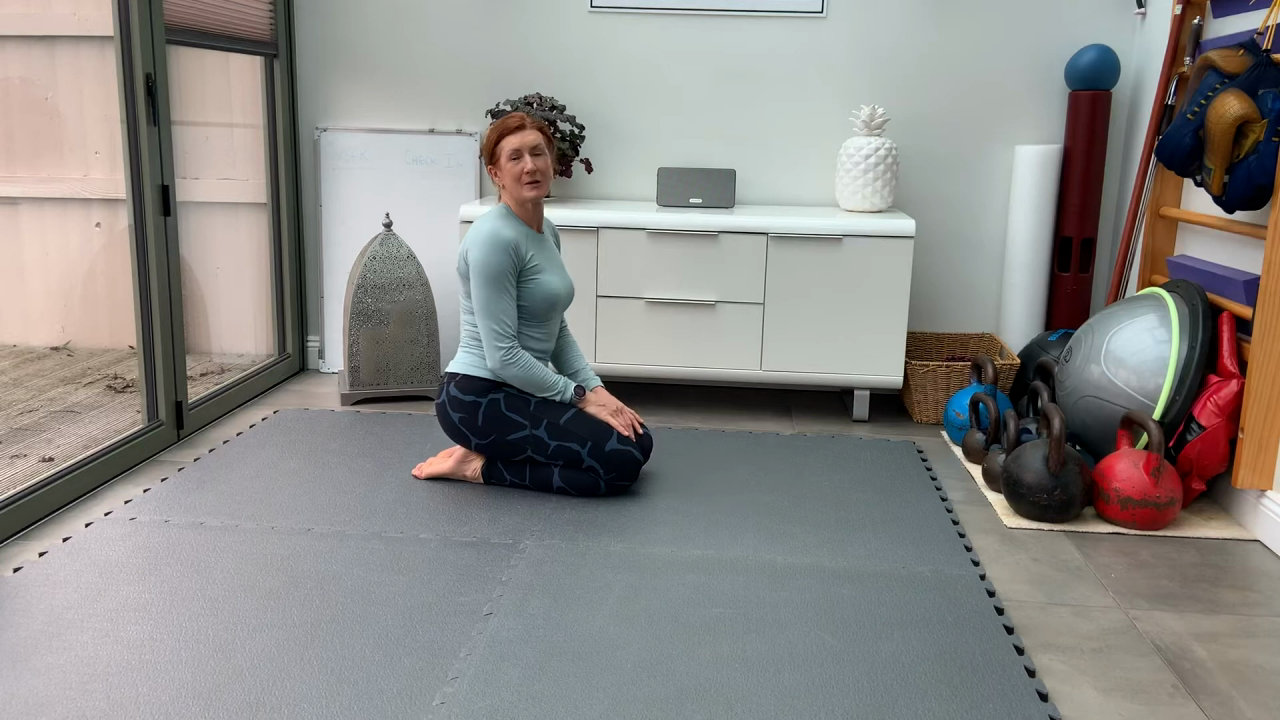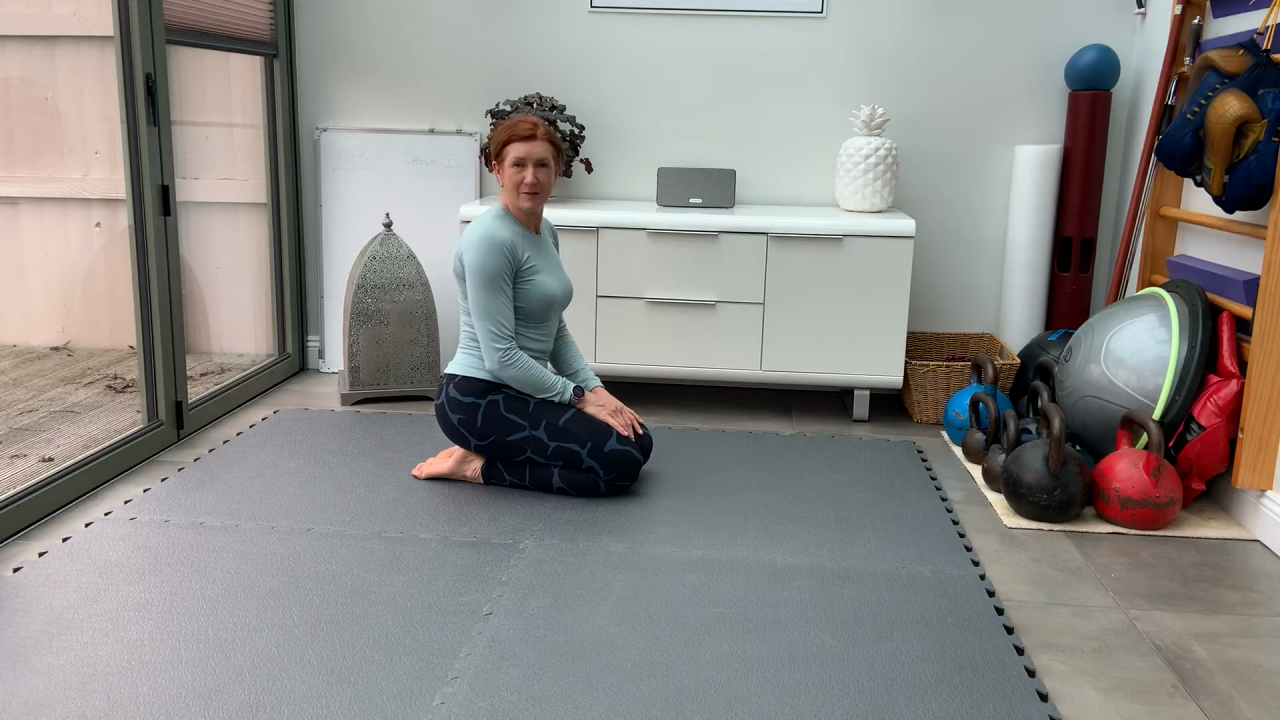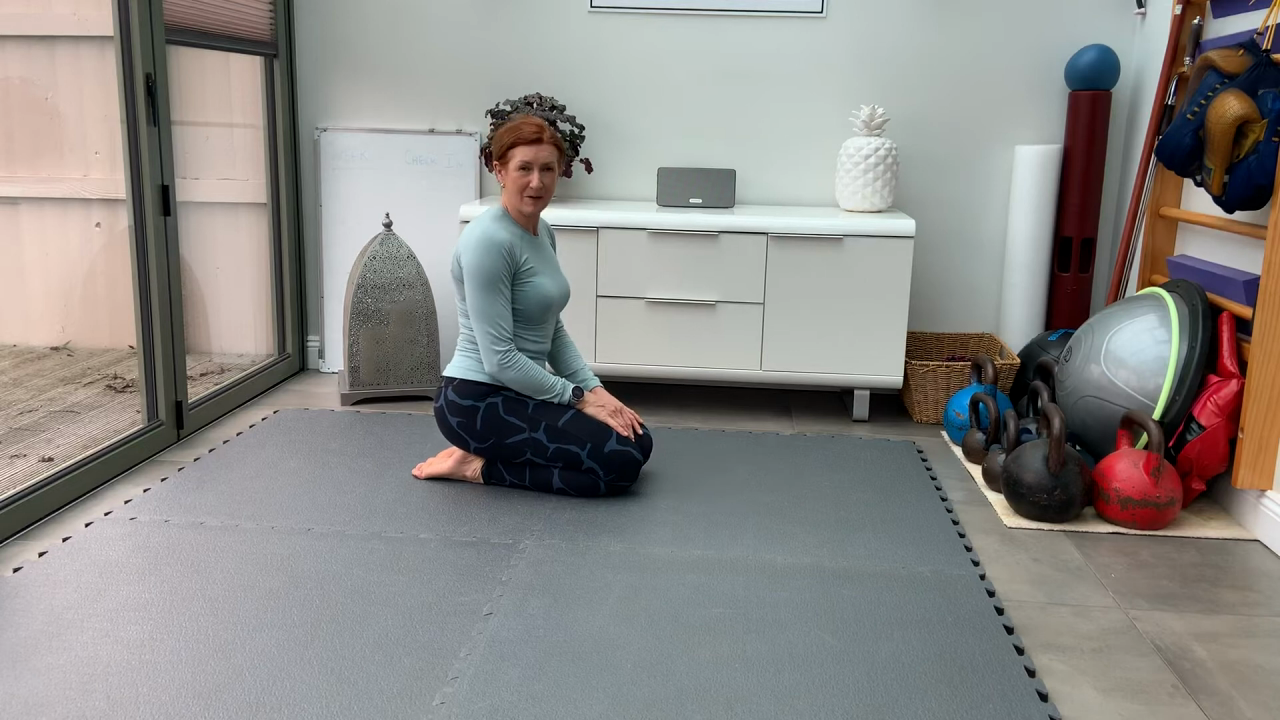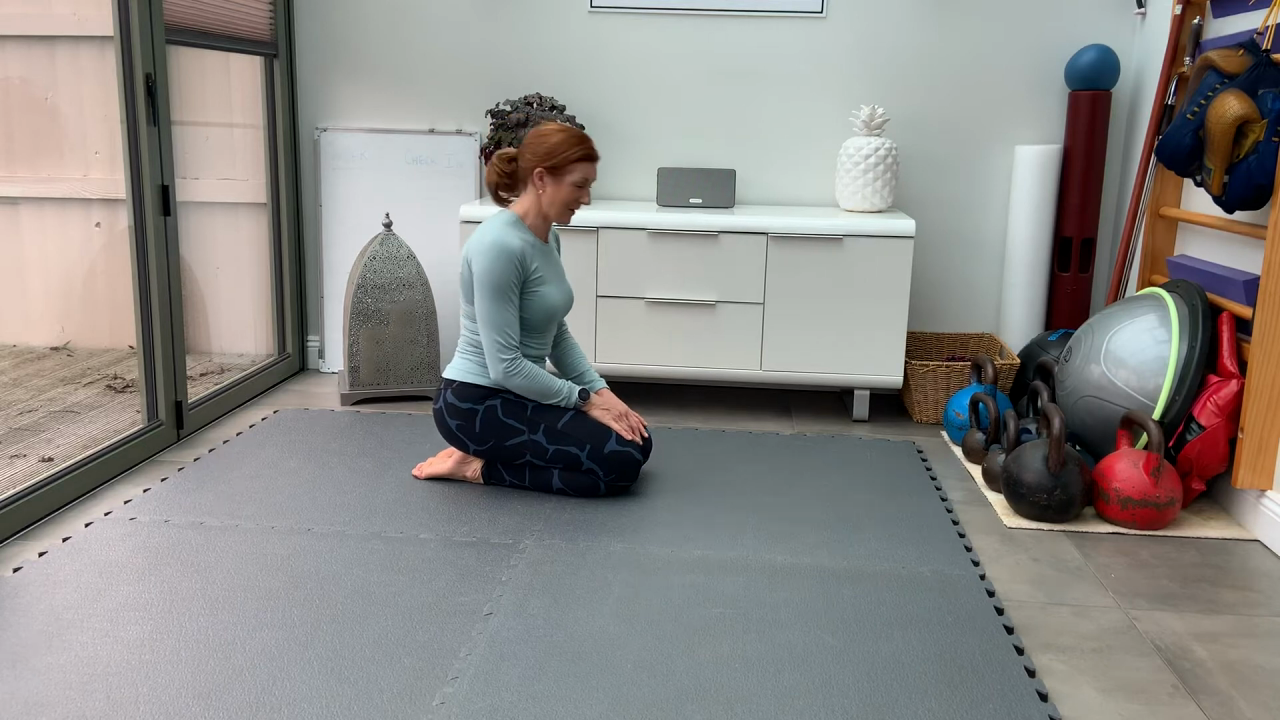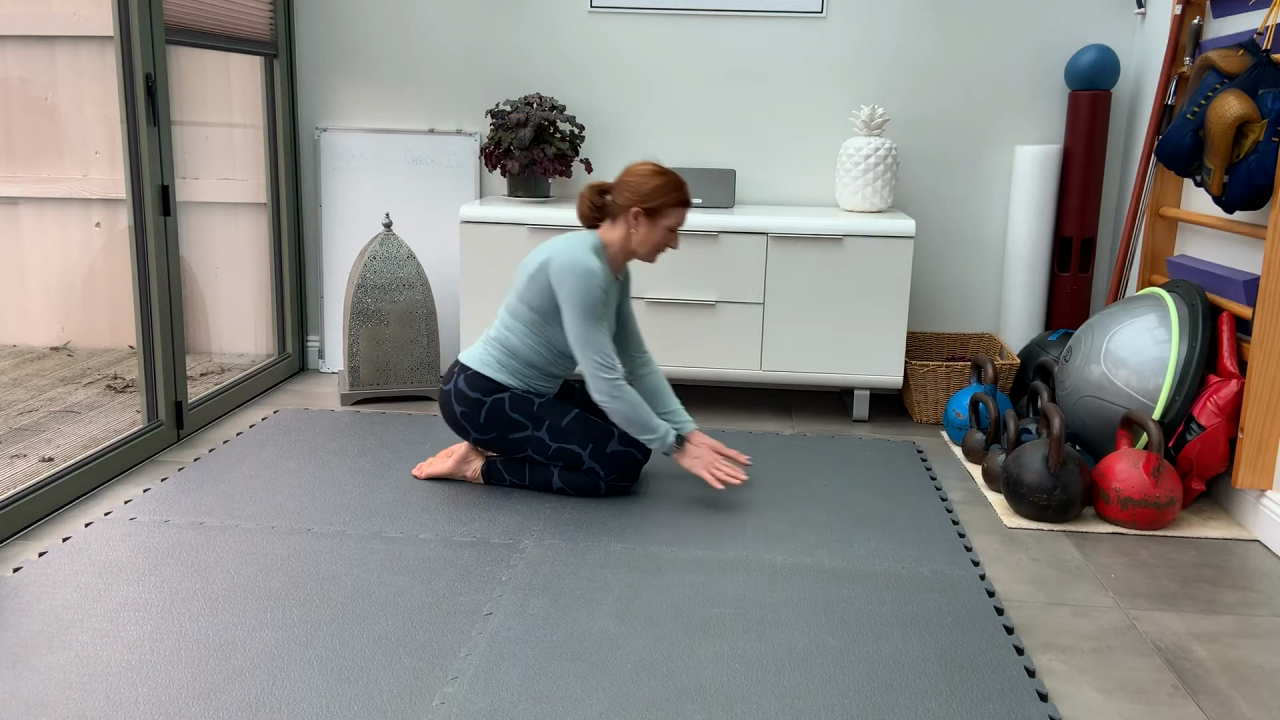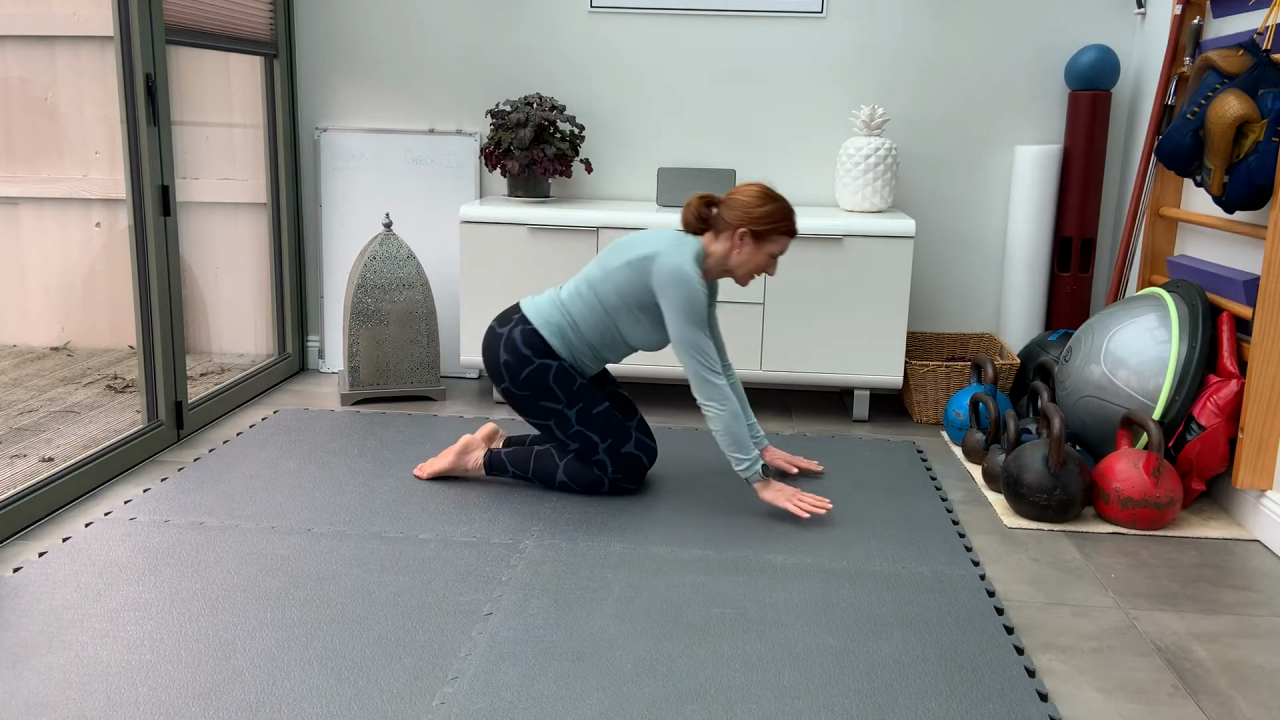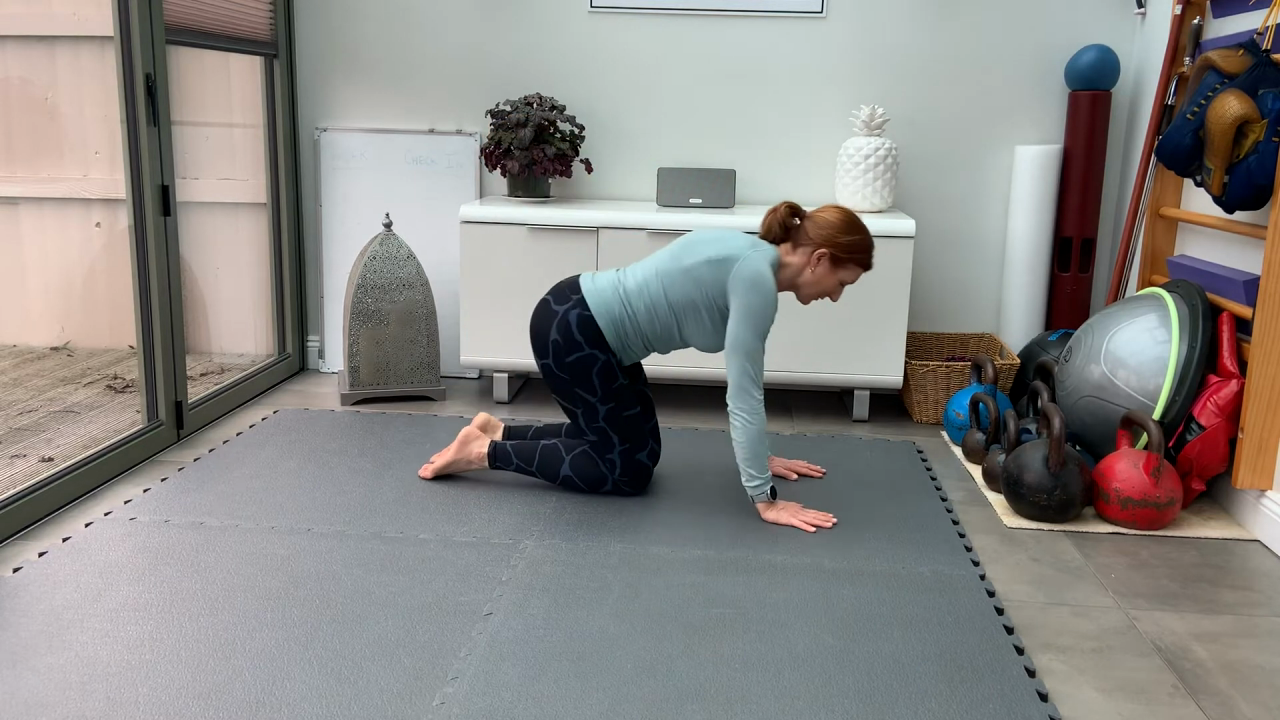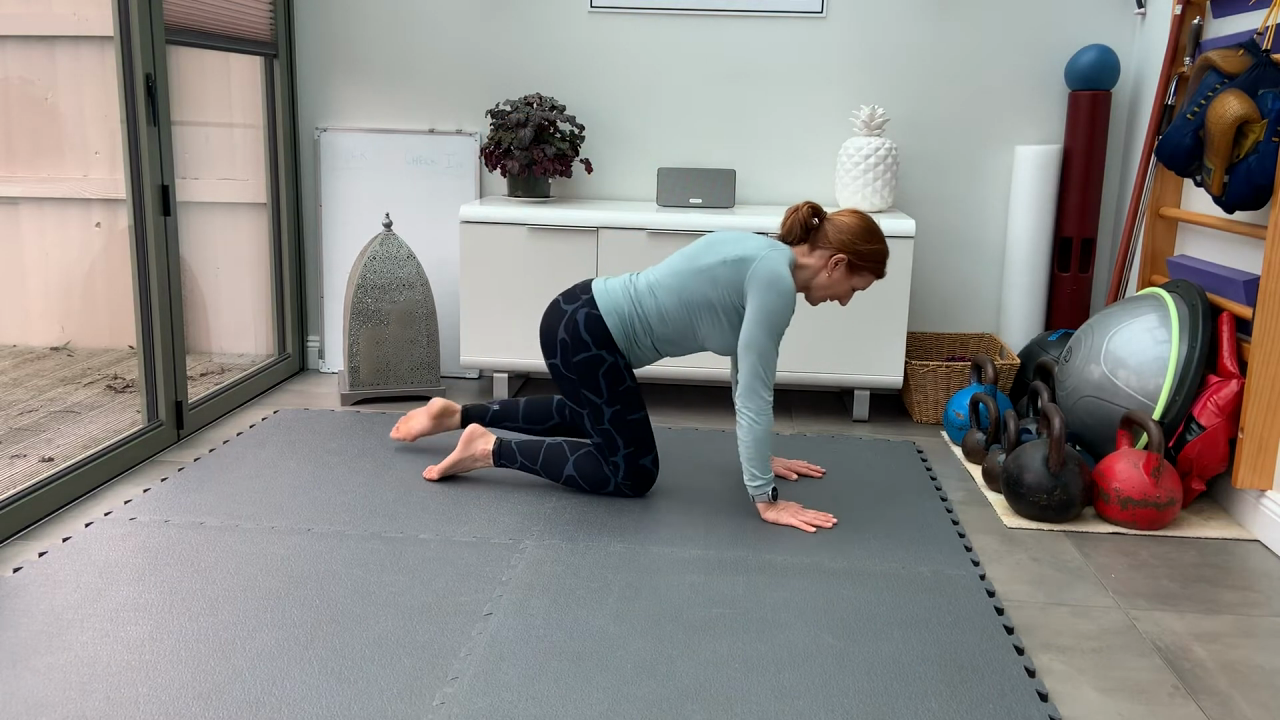
dt=0.4s
person 1, frame 1
left shoulder: (546, 231)
right shoulder: (494, 238)
left elbow: (556, 331)
right elbow: (503, 355)
left wrist: (595, 389)
right wrist: (579, 396)
left hip: (518, 392)
right hip: (481, 399)
left knee: (637, 443)
right knee: (620, 463)
left ankle: (488, 452)
right ankle: (478, 466)
person 1, frame 2
left shoulder: (544, 231)
right shoulder: (490, 238)
left elbow: (555, 331)
right elbow: (501, 356)
left wrist: (594, 389)
right wrist: (578, 397)
left hip: (518, 392)
right hip: (479, 399)
left knee: (637, 442)
right knee: (619, 463)
left ankle: (485, 453)
right ankle: (479, 466)
person 1, frame 3
left shoulder: (541, 232)
right shoulder: (488, 240)
left elbow: (553, 332)
right elbow: (499, 358)
left wrist: (594, 389)
right wrist: (578, 398)
left hip: (518, 394)
right hip: (479, 401)
left knee: (636, 442)
right knee: (620, 462)
left ankle: (485, 453)
right ankle: (479, 467)
person 1, frame 4
left shoulder: (545, 238)
right shoulder: (500, 245)
left elbow: (557, 335)
right elbow: (505, 365)
left wrist: (599, 390)
right wrist: (582, 398)
left hip: (516, 395)
right hip: (478, 404)
left knee: (636, 443)
right knee: (619, 464)
left ankle: (486, 451)
right ankle: (479, 467)
person 1, frame 5
left shoulder: (614, 268)
right shoulder: (579, 266)
left elbow: (638, 361)
right elbow: (604, 382)
left wrist: (687, 429)
right wrist: (673, 446)
left hip: (522, 390)
right hip: (484, 395)
left knee: (633, 446)
right knee: (619, 464)
left ankle: (493, 445)
right ankle: (480, 466)
person 1, frame 6
left shoulder: (699, 268)
right shoulder: (678, 269)
left elbow: (720, 371)
right elbow: (707, 387)
left wrist: (759, 445)
right wrist: (759, 479)
left hip: (555, 350)
right hip: (524, 350)
left knee: (638, 450)
right knee: (624, 468)
left ankle: (498, 439)
right ankle: (483, 457)
person 1, frame 7
left shoulder: (751, 260)
right shoulder: (757, 278)
left elbow: (743, 382)
right elbow: (744, 396)
left wrist: (759, 457)
right wrist: (765, 499)
left hip: (584, 320)
right hip: (573, 331)
left knee: (641, 449)
right knee: (628, 471)
left ankle: (499, 432)
right ankle: (485, 451)
person 1, frame 8
left shoulder: (764, 261)
right shoulder: (775, 280)
left elbow: (747, 376)
right elbow: (753, 397)
left wrist: (762, 457)
right wrist: (765, 499)
left hip: (586, 320)
right hip: (584, 335)
left knee: (587, 415)
right knee: (633, 472)
left ankle: (459, 415)
right ankle: (489, 448)
